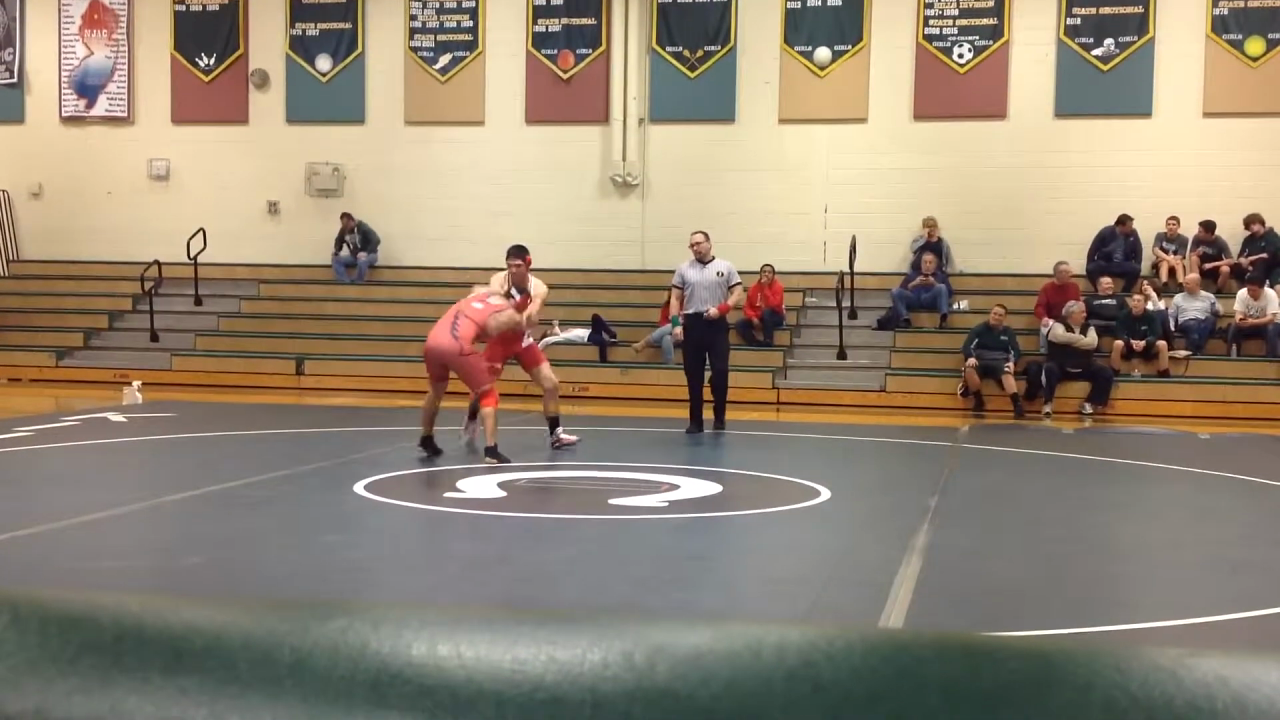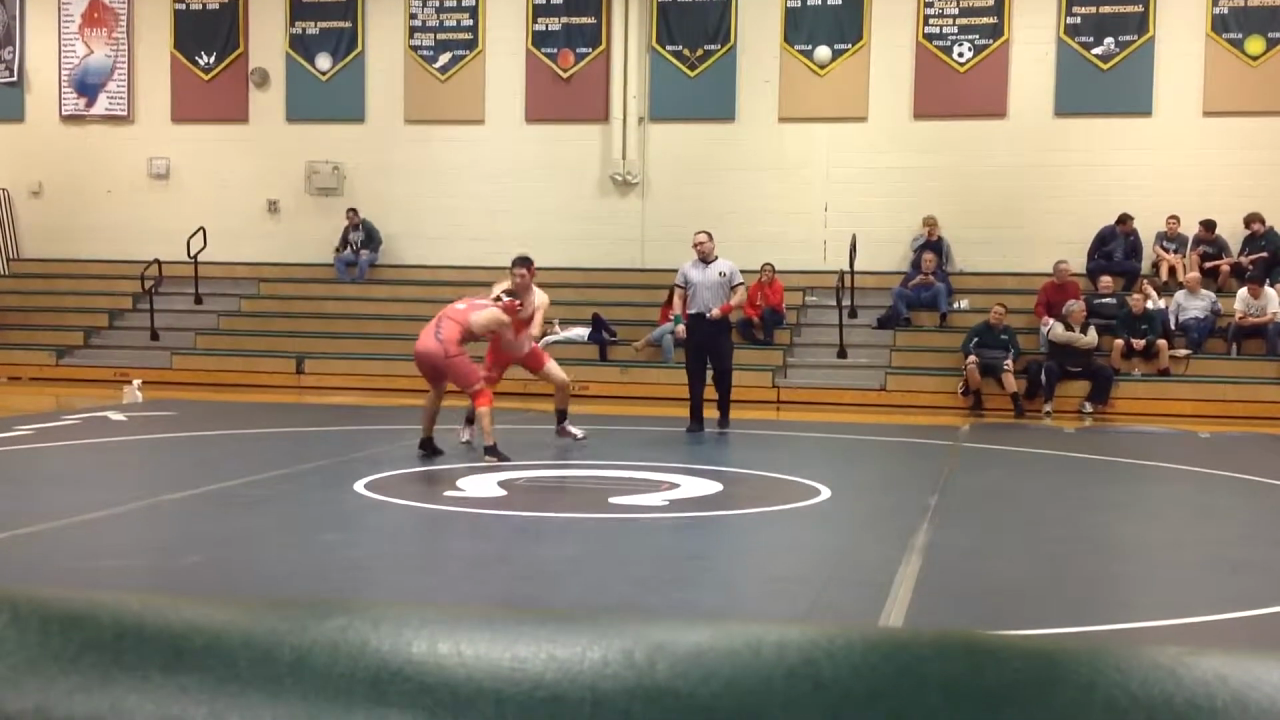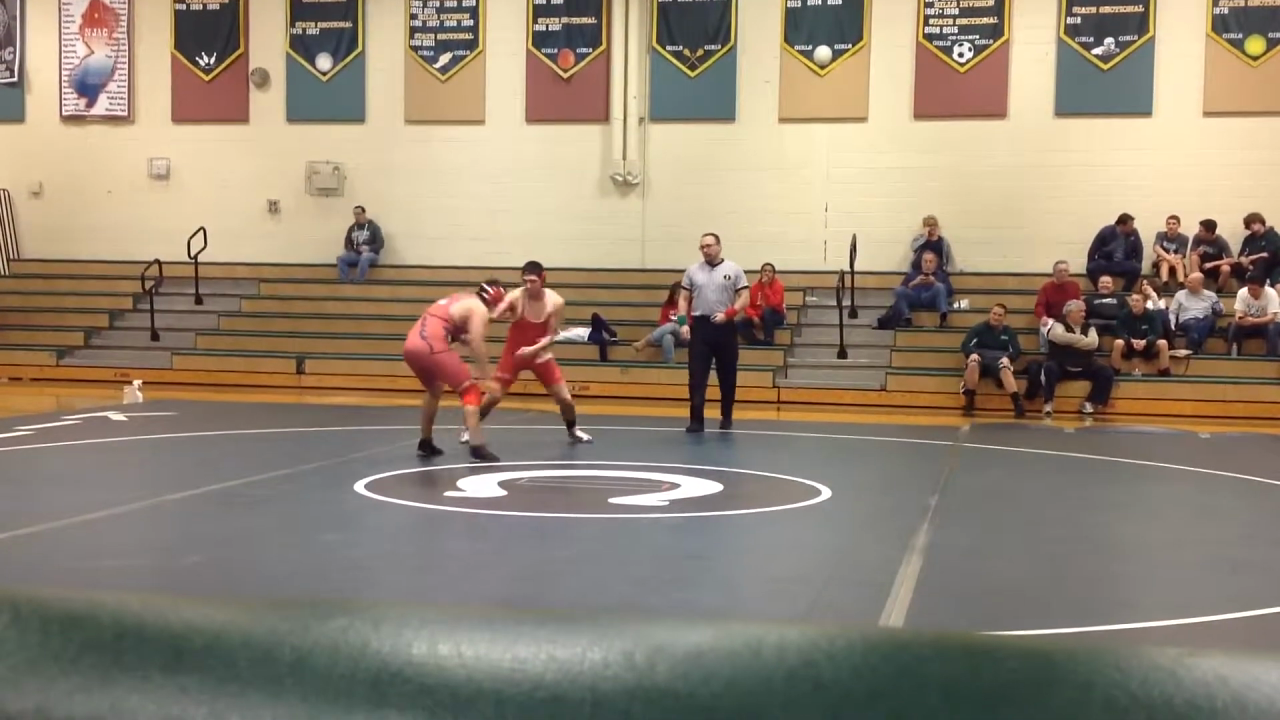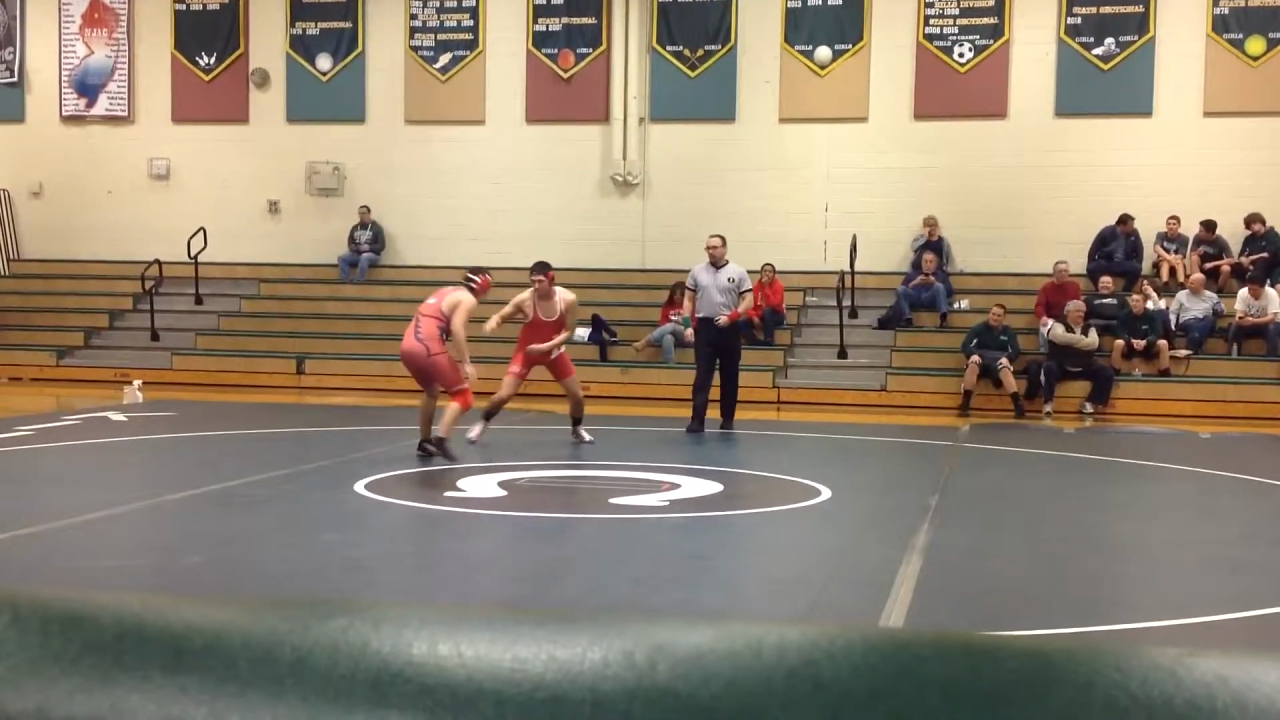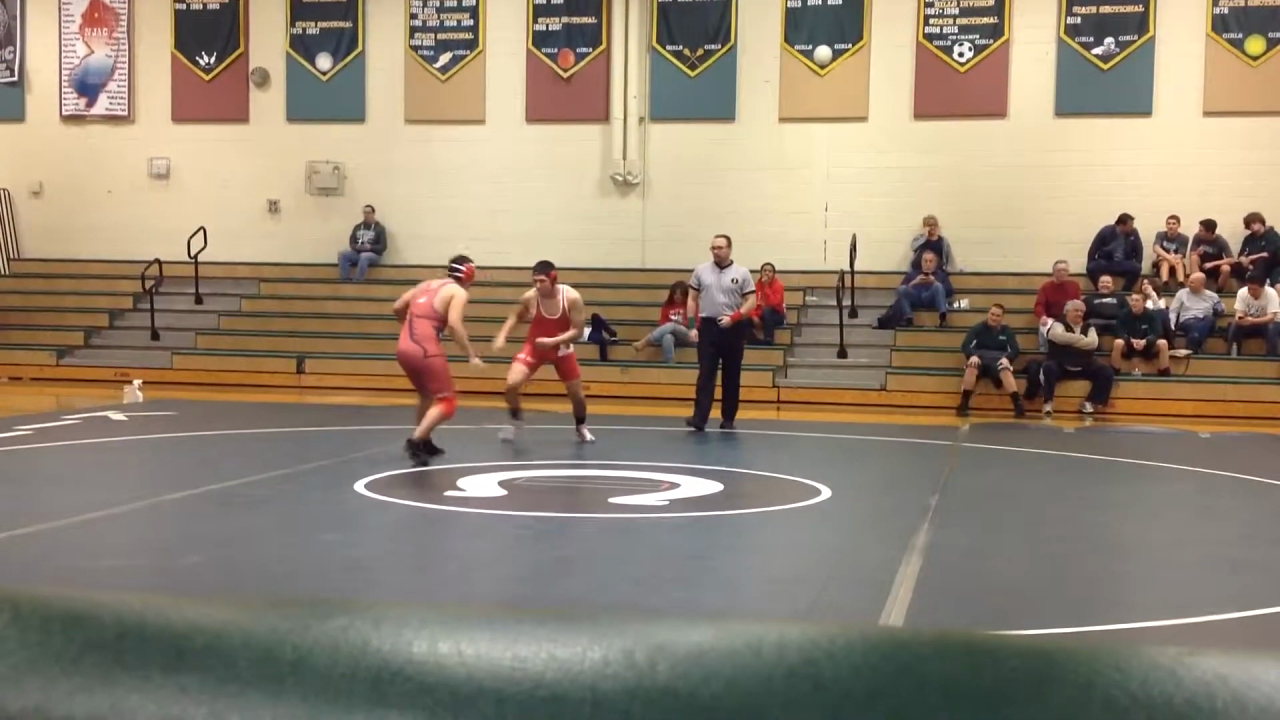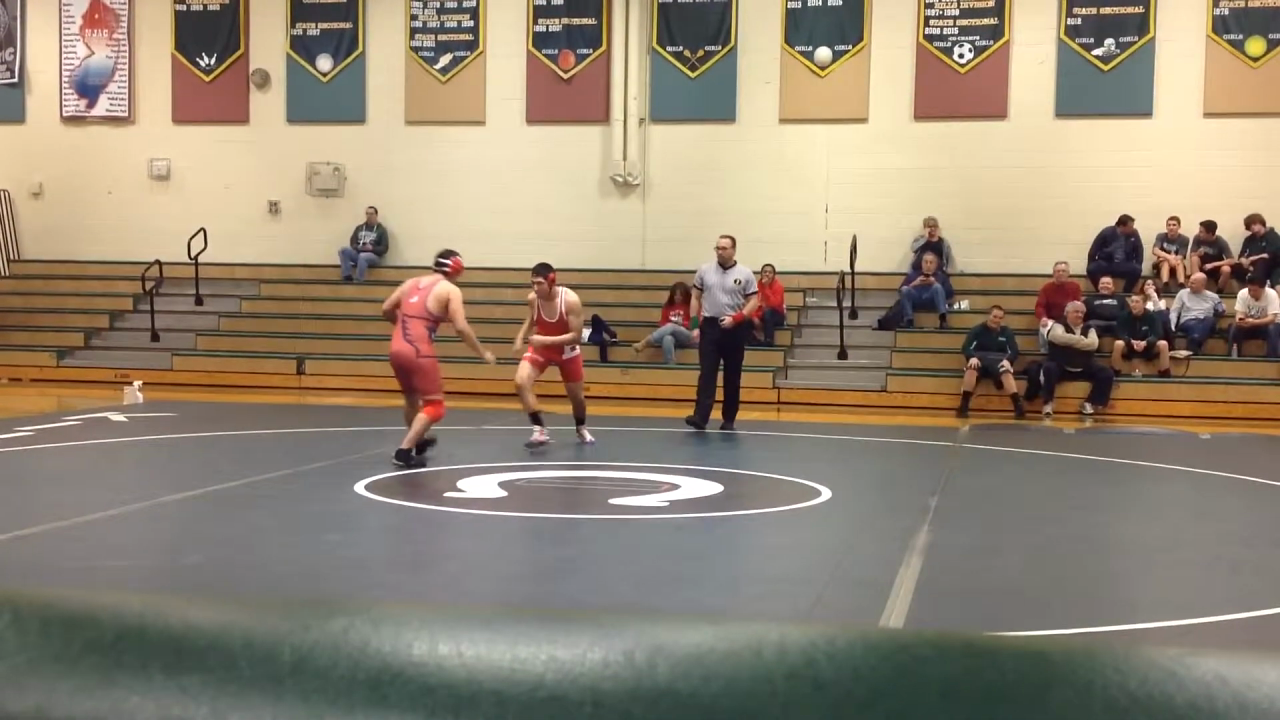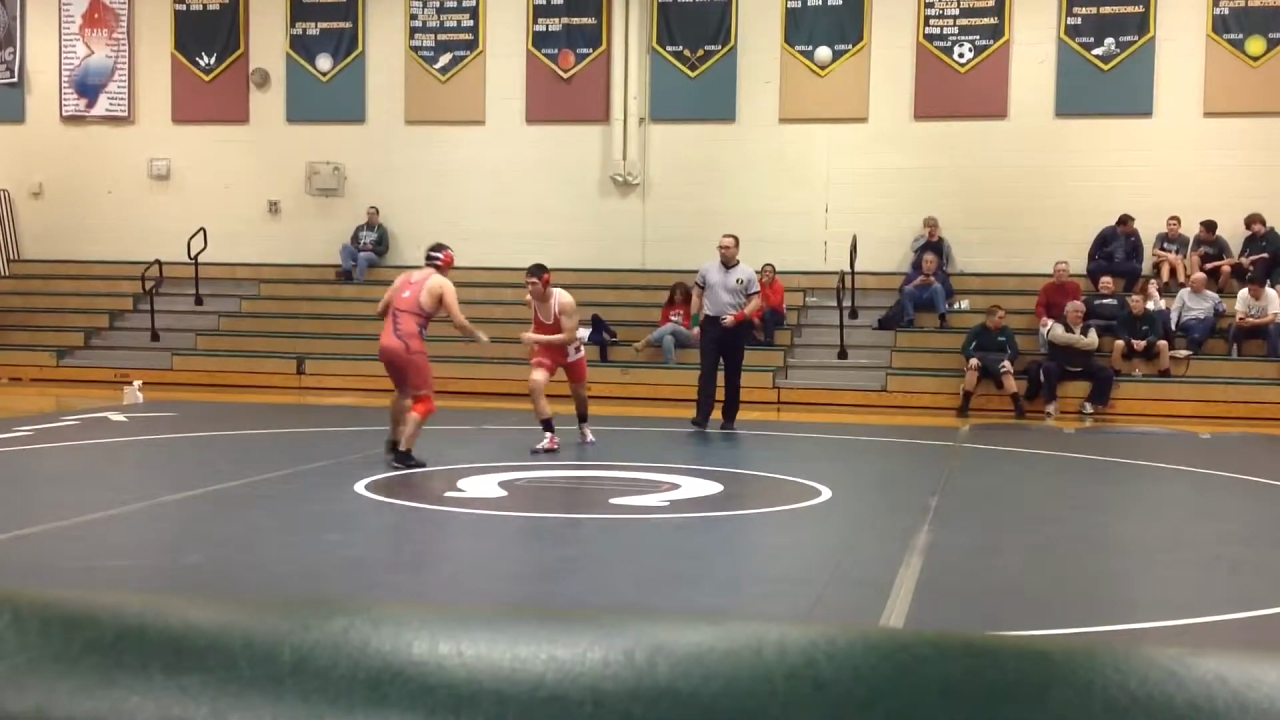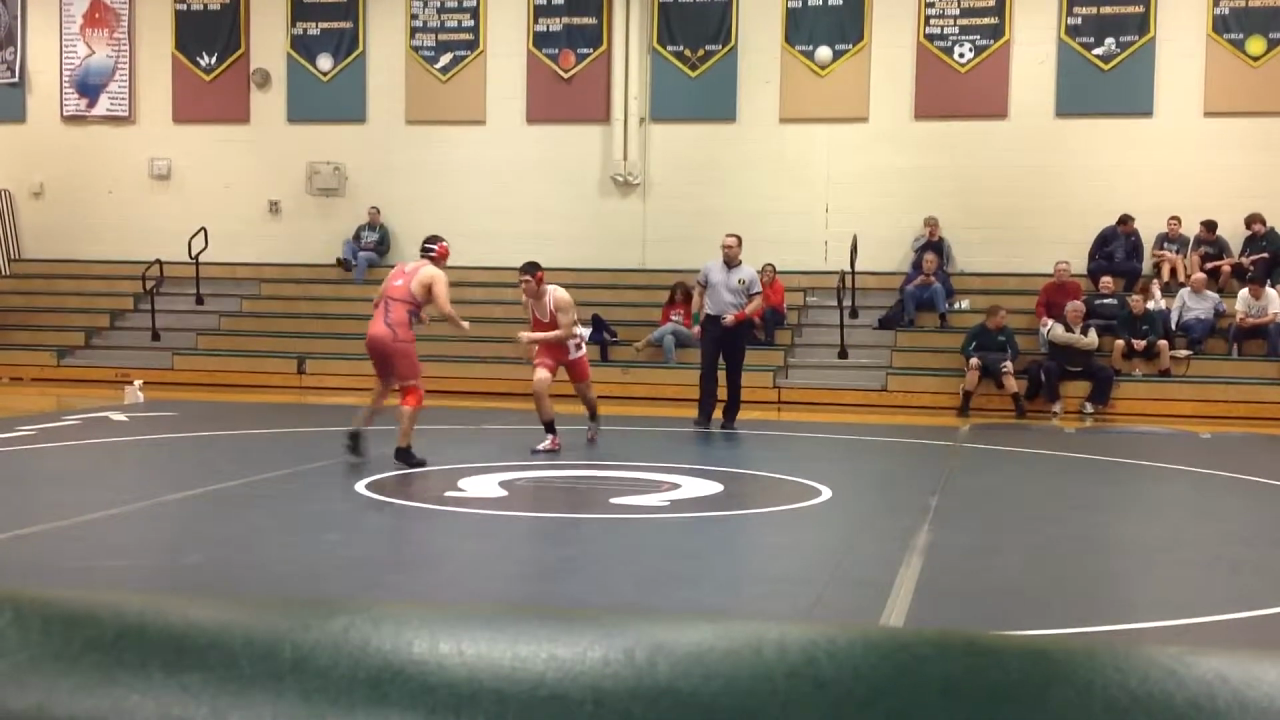
dt=0.1s
person 1, frame 1
left shoulder: (482, 293)
right shoulder: (513, 316)
right elbow: (523, 331)
left hip: (433, 343)
right hip: (457, 348)
left knee: (437, 390)
right knee: (488, 395)
left ankle: (427, 440)
right ankle: (491, 451)
person 1, frame 2
left shoulder: (471, 301)
right shoulder: (500, 317)
left hip: (421, 347)
right hip: (445, 349)
left knee: (437, 391)
right knee: (482, 395)
left ankle: (426, 443)
right ankle: (490, 449)
person 1, frame 3
left shoulder: (458, 298)
right shoulder: (480, 309)
right elbow: (476, 342)
left wrist: (460, 337)
right wrist: (486, 371)
left hip: (411, 346)
right hip: (432, 349)
left knee: (433, 391)
right knee: (471, 392)
left ankle: (425, 443)
right ankle: (477, 447)
person 1, frame 4
left shoulder: (444, 292)
right shoulder: (468, 299)
right elbow: (457, 329)
right wrist: (466, 363)
left hip: (407, 347)
right hip: (429, 349)
left knee: (431, 392)
right knee: (462, 395)
left ankle: (425, 443)
right ankle: (438, 440)
person 1, frame 5
left shoulder: (425, 285)
right shoulder: (458, 292)
left elbow: (397, 308)
right elbow: (455, 325)
right wrist: (471, 355)
left hip: (403, 350)
right hip: (426, 352)
left knee: (426, 396)
right knee: (446, 403)
left ankle: (424, 444)
right ankle: (415, 442)
person 1, frame 6
left shoulder: (411, 283)
right shoulder: (451, 291)
left elbow: (386, 309)
right elbow: (461, 328)
right wrist: (482, 352)
left hip: (396, 350)
right hip: (419, 353)
left knee: (412, 397)
right knee: (433, 407)
left ankle: (419, 441)
right ankle: (404, 451)
person 1, frame 7
left shoulder: (403, 278)
right shoulder: (443, 284)
left elbow: (380, 310)
right elbow: (459, 321)
right wrist: (479, 336)
left hip: (386, 345)
right hip: (409, 347)
left knee: (403, 393)
right knee: (424, 401)
left ankle: (394, 442)
right ankle: (403, 454)
person 1, frame 8
left shoulder: (399, 268)
right shoulder: (436, 274)
left elbow: (378, 301)
right elbow: (444, 310)
right wrist: (461, 324)
left hip: (375, 333)
right hip: (397, 338)
left knee: (384, 386)
right knee: (413, 394)
left ankle: (356, 432)
right ankle: (403, 451)
person 2, frame 1
left shoulder: (726, 267)
right shoulder: (683, 269)
left elbow: (738, 294)
right elbow: (675, 299)
left wrist: (720, 310)
right wrist: (675, 323)
left hip: (717, 325)
right hip: (692, 324)
left knee: (720, 371)
right knee: (693, 375)
left ankle: (719, 416)
right ankle: (695, 422)
person 2, frame 2
left shoulder: (728, 267)
right shoulder: (686, 269)
left elbow: (741, 294)
right elbow: (678, 298)
left wrist: (723, 310)
right wrist: (678, 321)
left hip: (720, 325)
right hip: (695, 324)
left knee: (723, 371)
right knee: (695, 375)
left ankle: (724, 414)
right ankle: (696, 420)
person 2, frame 3
left shoulder: (734, 270)
right shoulder: (692, 271)
left elbow: (745, 297)
right elbow: (684, 299)
left wrist: (727, 314)
right wrist: (683, 322)
left hip: (725, 326)
right hip: (700, 326)
left knee: (727, 375)
right knee: (697, 375)
left ankle: (726, 417)
right ankle: (696, 421)
person 2, frame 4
left shoulder: (738, 272)
right shoulder: (697, 271)
left elbow: (748, 300)
right elbow: (688, 300)
left wrist: (731, 317)
right wrist: (688, 325)
left hip: (729, 329)
right hip: (704, 327)
left knee: (729, 376)
right knee: (702, 375)
left ankle: (728, 418)
right ankle: (697, 420)
person 2, frame 5
left shoulder: (742, 273)
right shoulder: (701, 271)
left elbow: (752, 301)
right elbow: (692, 299)
left wrist: (734, 318)
left hip: (733, 328)
right hip: (707, 326)
left knee: (731, 375)
right knee: (706, 373)
left ankle: (728, 418)
right ankle: (700, 418)
person 2, frame 6
left shoulder: (745, 274)
right shoulder: (704, 270)
left elbow: (754, 302)
right elbow: (695, 298)
left wrist: (735, 319)
right wrist: (695, 325)
left hip: (735, 329)
right hip: (710, 326)
left knee: (732, 376)
right knee: (707, 373)
left ankle: (729, 419)
right ankle: (700, 416)
person 2, frame 7
left shoulder: (747, 273)
right shoulder: (707, 269)
left elbow: (756, 302)
right elbow: (697, 296)
left wrist: (736, 318)
right wrist: (695, 323)
left hip: (735, 328)
right hip: (710, 324)
left knee: (732, 375)
right knee: (707, 371)
left ankle: (729, 419)
right ankle: (702, 415)
person 2, frame 8
left shoulder: (749, 274)
right shoulder: (709, 268)
left elbow: (757, 302)
right elbow: (698, 295)
left wrist: (737, 317)
right wrist: (696, 322)
left hip: (736, 327)
right hip: (711, 324)
left knee: (734, 374)
right knee: (708, 370)
left ankle: (729, 418)
right ankle: (704, 415)
person 3, frame 1
left shoulder: (539, 288)
right shoulder: (499, 279)
left elbow: (532, 319)
right elbow: (490, 293)
left hip: (523, 341)
right hip: (499, 340)
left knee: (550, 385)
left ankle: (556, 434)
right ankle: (471, 422)
person 3, frame 2
left shoulder: (541, 299)
right shoulder: (501, 289)
left elbow: (536, 330)
left hip: (526, 347)
right hip: (500, 347)
left knee: (563, 382)
left ankle: (562, 426)
right ankle: (468, 426)
person 3, frame 3
left shoulder: (555, 302)
right shoulder: (514, 297)
left elbow: (551, 336)
right elbow: (494, 316)
left wrist: (533, 350)
left hip: (540, 353)
right hip: (513, 353)
left knee: (565, 400)
right knee: (493, 397)
left ankle: (573, 430)
person 3, frame 4
left shoulder: (568, 299)
right shoulder: (524, 299)
left elbow: (569, 332)
right elbow: (500, 316)
left wrist: (548, 346)
right wrist: (492, 323)
left hip: (554, 350)
right hip: (526, 349)
left knee: (577, 395)
right knee: (504, 394)
left ankle: (577, 429)
right ankle: (483, 423)
person 3, frame 5
left shoulder: (572, 297)
right shoulder: (529, 297)
left elbow: (578, 331)
right elbow: (514, 316)
left wrist: (552, 341)
right wrist: (502, 335)
left hip: (562, 348)
right hip: (534, 346)
left knee: (577, 395)
right knee: (512, 384)
left ankle: (580, 427)
right ankle: (515, 420)
person 3, frame 6
left shoulder: (570, 300)
right shoulder: (533, 299)
left elbow: (576, 336)
left wrist: (546, 340)
right wrist: (520, 337)
left hip: (567, 350)
right hip: (541, 347)
left knee: (577, 396)
right knee: (521, 381)
left ankle: (581, 428)
right ankle: (540, 430)
person 3, frame 7
left shoulder: (564, 301)
right shoulder: (532, 300)
left elbow: (569, 337)
left wrist: (537, 338)
right wrist: (533, 342)
left hip: (571, 351)
right hip: (546, 349)
left knee: (579, 395)
right knee: (535, 385)
left ankle: (583, 426)
right ankle: (551, 438)
person 3, frame 8
left shoulder: (560, 297)
right shoulder: (526, 300)
left elbow: (567, 333)
left wrist: (534, 336)
right wrist: (530, 342)
left hip: (572, 348)
right hip: (547, 347)
left knee: (585, 394)
right knee: (538, 388)
left ankle: (593, 420)
right ankle: (552, 438)
